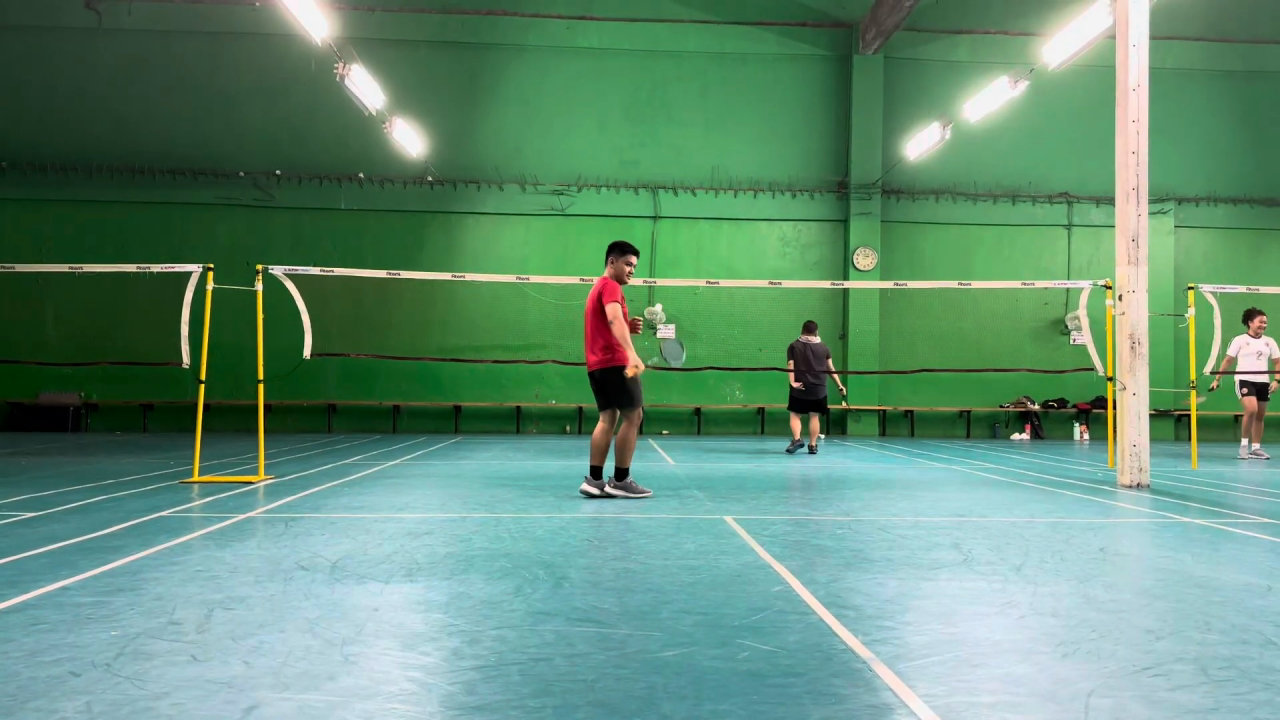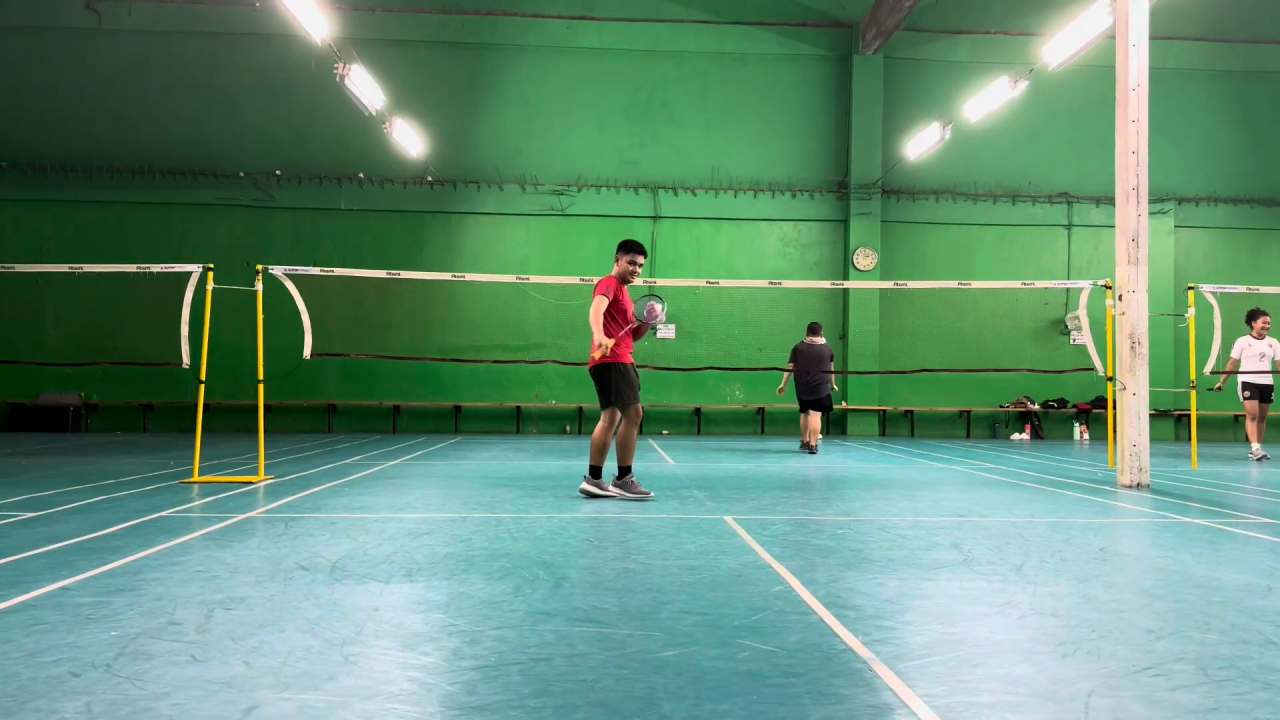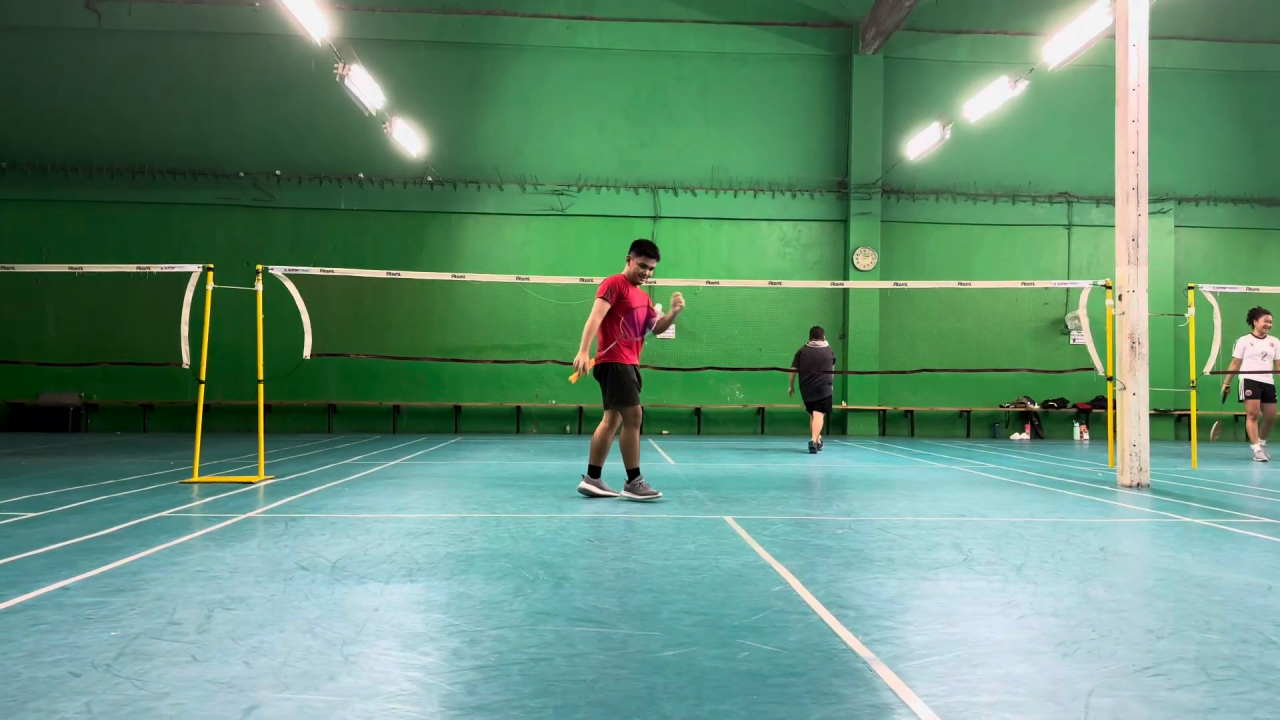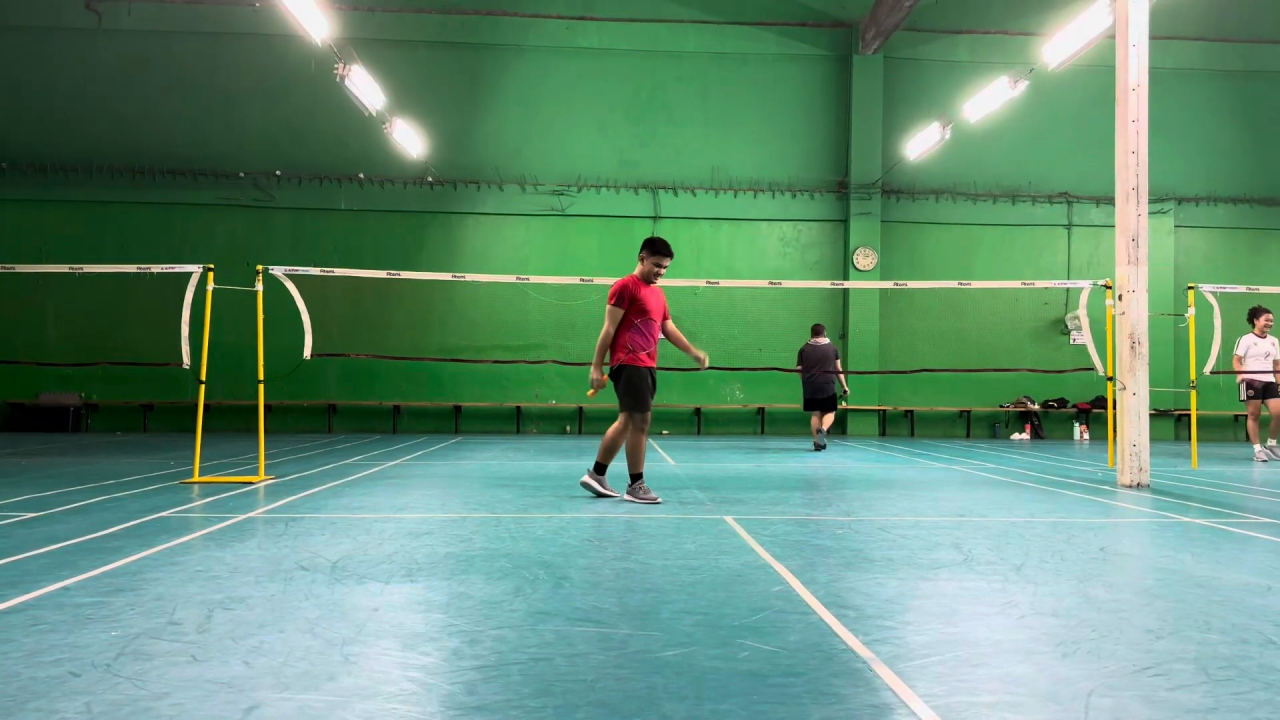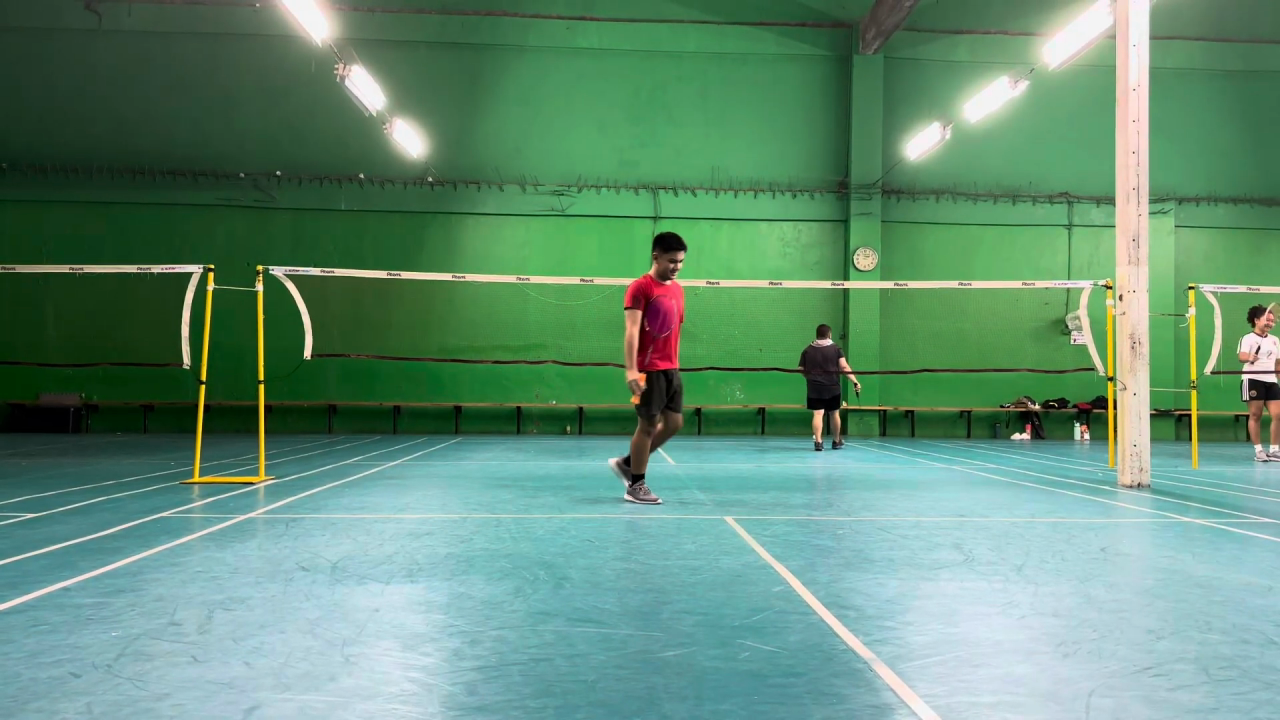
dt=0.2s
person 1, frame 1
left shoulder: (599, 288)
right shoulder: (610, 286)
right elbow: (616, 322)
left wrist: (631, 327)
right wrist: (632, 354)
left hip: (598, 365)
right hip: (615, 364)
left knee: (607, 419)
right knee: (633, 417)
left ankle: (594, 479)
right ankle: (620, 481)
person 1, frame 2
left shoulder: (624, 293)
right shoulder: (609, 284)
left elbow: (635, 333)
right elbow: (596, 313)
left wrist: (649, 319)
right wrist: (599, 337)
left hip: (615, 362)
right hip: (613, 361)
left knee: (610, 418)
right knee: (633, 414)
left ankle: (593, 479)
right ankle: (623, 479)
person 1, frame 3
left shoulder: (643, 295)
right shoulder: (614, 284)
left elbow: (656, 328)
right elbow: (595, 319)
left wrist: (674, 312)
right wrist: (583, 352)
left hip: (627, 364)
right hip: (614, 362)
left knee: (611, 420)
right knee: (632, 416)
left ankle: (591, 479)
right ankle: (634, 481)
person 1, frame 4
left shoulder: (657, 292)
right shoulder: (624, 287)
left elbow: (669, 330)
right elbow: (609, 329)
left wrist: (693, 351)
right wrist: (596, 367)
left hip: (646, 366)
right hip: (629, 366)
left knee: (626, 421)
right knee: (639, 421)
left ankle: (595, 475)
right ankle: (635, 485)
person 1, frame 5
left shoulder: (678, 289)
right shoulder: (640, 288)
right elbow: (631, 331)
left wrist: (673, 365)
right wrist: (632, 371)
left hip: (670, 369)
right hip: (646, 371)
left knee: (674, 423)
right knee: (649, 424)
left ankle: (626, 463)
right ankle: (635, 486)
